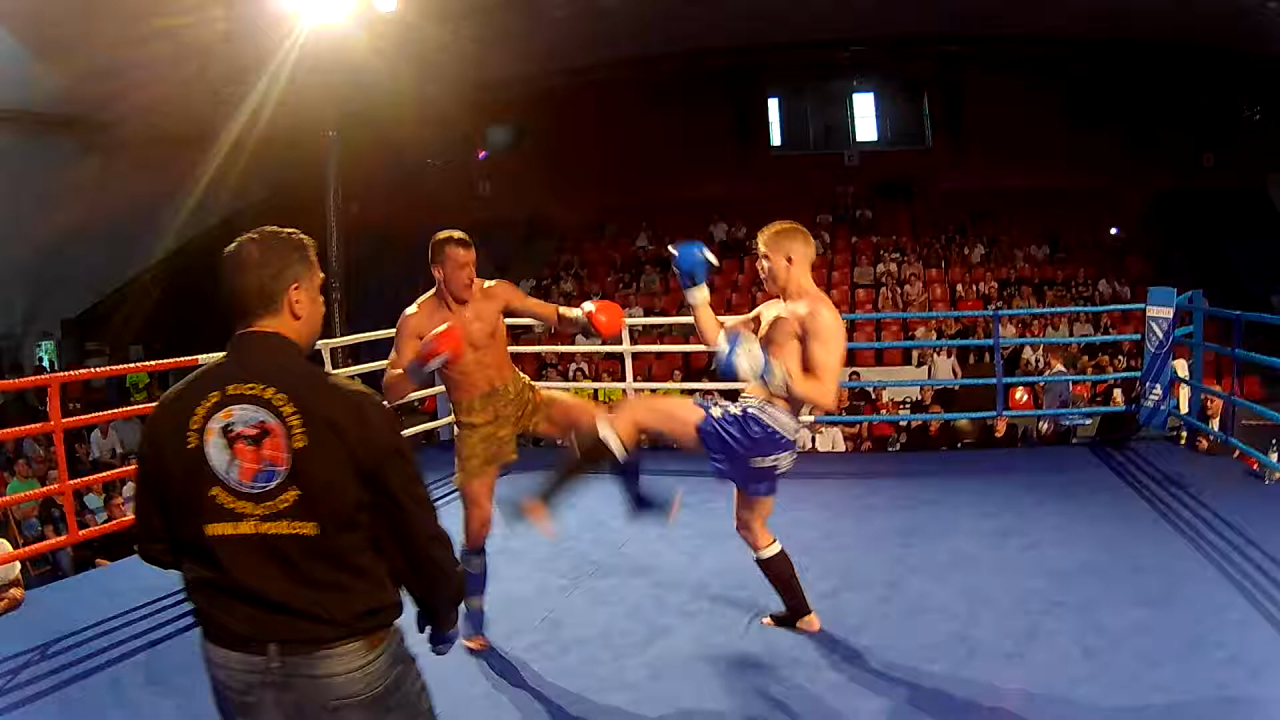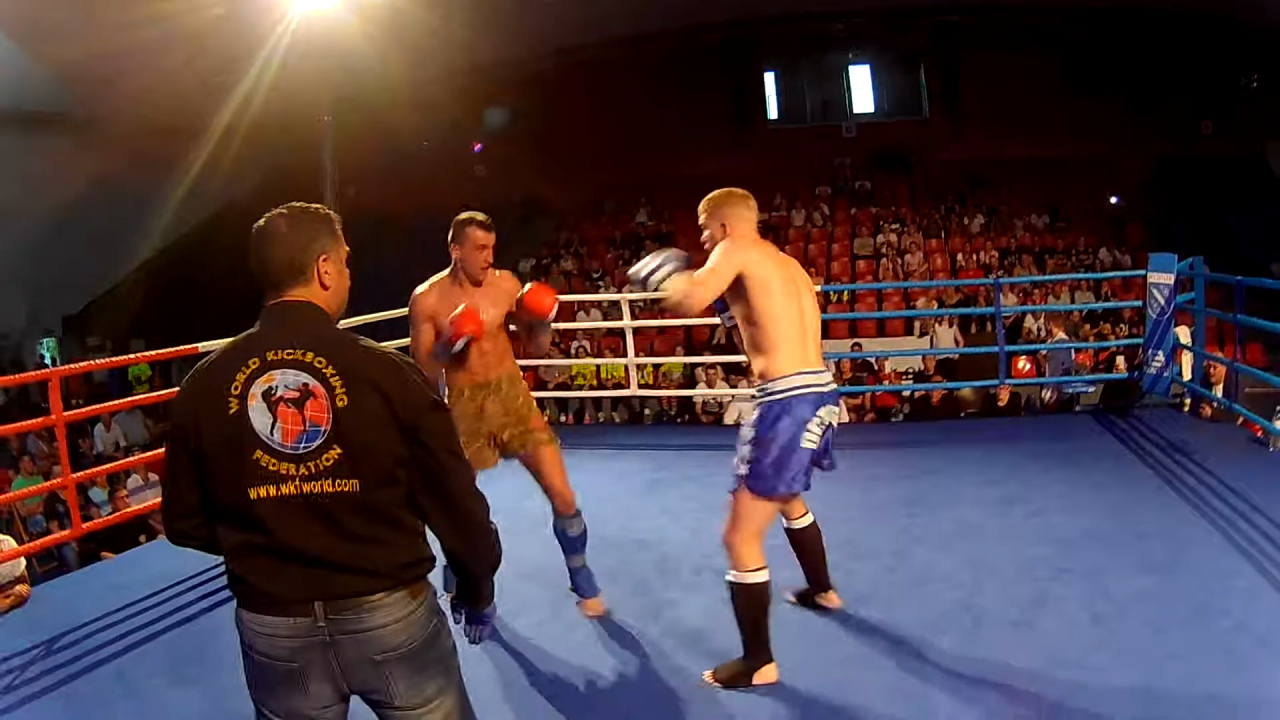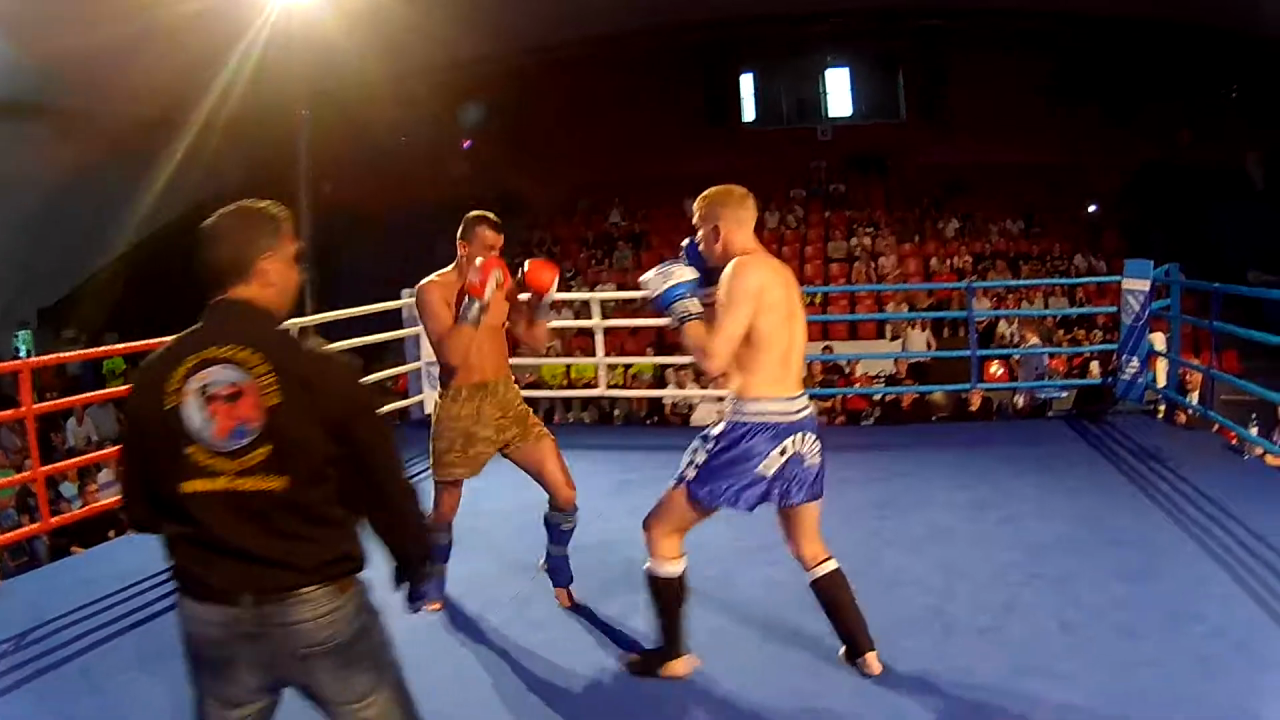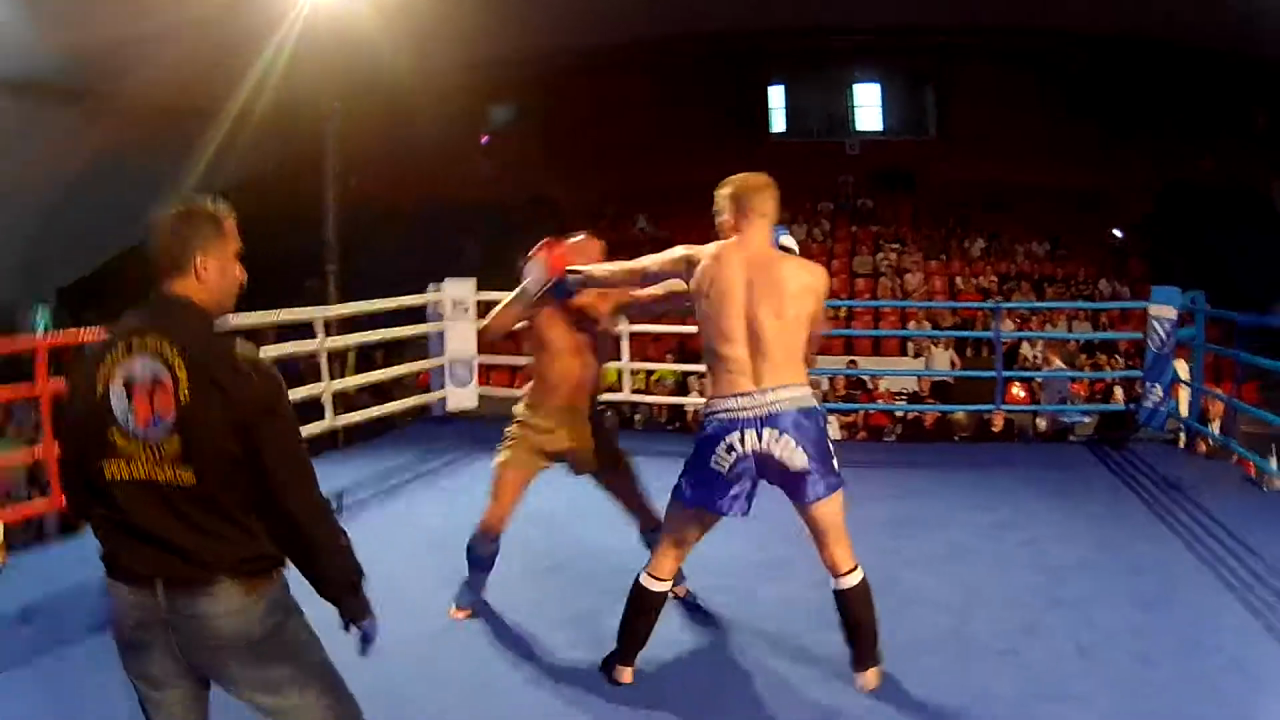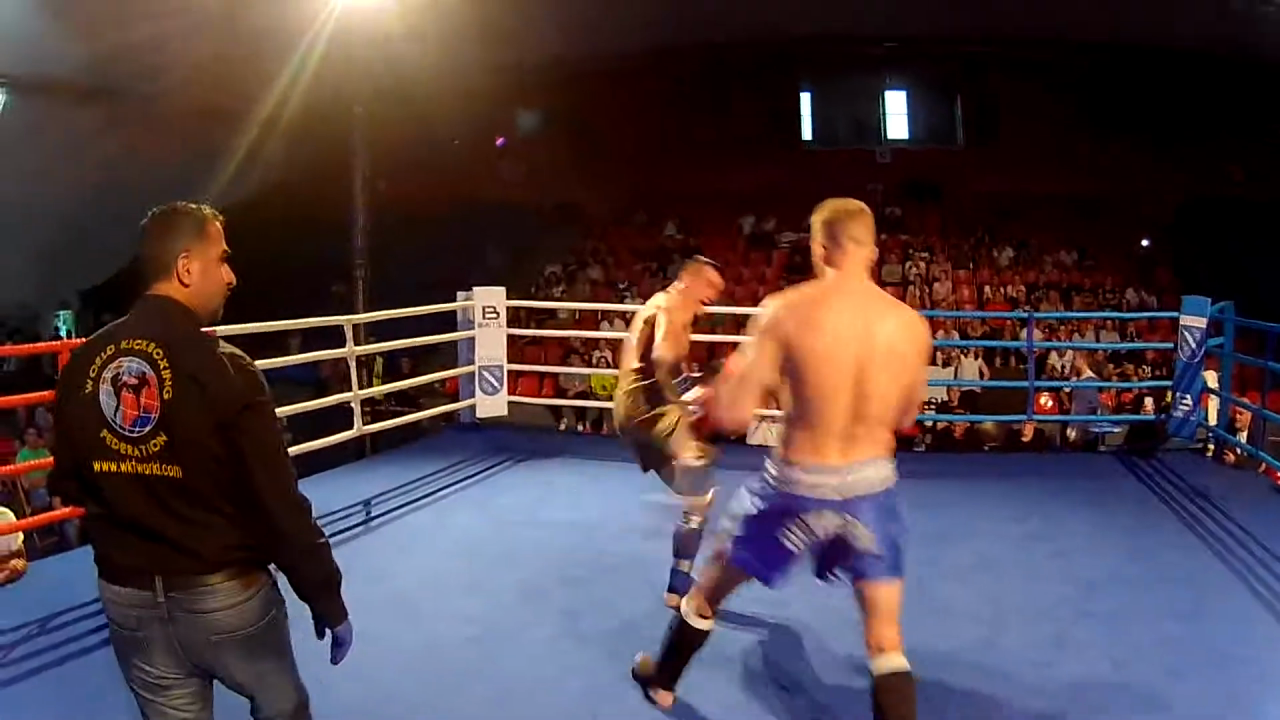
dt=0.3s
person 1, frame 1
left shoulder: (173, 414)
right shoulder: (349, 408)
left elbow: (157, 544)
right elbow: (417, 537)
right wrist: (442, 612)
left hip: (236, 662)
right hip: (352, 660)
person 1, frame 2
left shoulder: (204, 385)
right shoulder: (385, 370)
left elbow: (185, 523)
right elbow: (455, 500)
right wrist: (478, 588)
left hip: (274, 628)
right hip: (390, 615)
person 1, frame 3
left shoulder: (155, 377)
right shoulder: (315, 369)
left elbow: (142, 510)
right elbow: (384, 490)
right wrist: (414, 563)
left hip: (212, 617)
right hip: (318, 609)
person 1, frame 4
left shoulder: (95, 363)
right shoulder: (237, 370)
left elbow: (79, 490)
right elbow: (296, 503)
right wrist: (352, 597)
left hip: (135, 603)
right hip: (233, 601)
person 1, frame 5
left shoulder: (83, 364)
right shoulder: (221, 368)
left elbow: (69, 483)
right elbow: (276, 503)
right wrist: (327, 600)
left hip: (129, 598)
right hip: (227, 596)
person 2, frame 1
left shoulder: (819, 313)
right shoulder: (775, 308)
left elbow: (825, 397)
right elbow: (719, 343)
left wrist: (765, 371)
right wrist: (694, 284)
left hip: (757, 428)
right hip: (769, 437)
left knee: (632, 412)
right knee: (753, 527)
left ankle: (546, 499)
right ankle: (801, 613)
person 2, frame 2
left shoulder: (735, 252)
right shoulder: (786, 266)
left elbow: (689, 299)
left wrist: (659, 274)
right wrist: (732, 313)
left hip: (786, 404)
right hip: (818, 396)
left knee: (740, 538)
right knee: (787, 500)
left ankle: (758, 661)
right ankle: (822, 590)
person 2, frame 3
left shoulder: (744, 270)
right shoulder: (780, 273)
left elbow: (713, 359)
left wrist: (676, 300)
right wrist: (706, 283)
left hip: (753, 427)
right hip: (796, 422)
left knee: (662, 531)
right knee: (810, 549)
left ankle: (671, 653)
right ankle: (864, 650)
person 2, frame 4
left shoulder: (700, 259)
right shoulder: (810, 274)
left elbow: (625, 273)
left wrist: (577, 274)
left hip: (728, 425)
right hip: (794, 416)
left knee: (670, 548)
right knee: (837, 551)
left ankle: (624, 660)
right ankle: (867, 664)
person 2, frame 5
left shoulder: (785, 312)
right shoulder: (912, 325)
left elbow: (725, 413)
left hip: (794, 487)
right hip: (872, 488)
left knee: (715, 588)
right knee: (886, 645)
left ankle: (663, 678)
person 3, frame 1
left shoulder: (495, 292)
right shoulder: (416, 319)
left elbow: (552, 315)
right elbow: (392, 388)
left wrist: (583, 316)
right wrist: (425, 365)
left hip: (517, 397)
right hip: (475, 417)
left knee: (601, 420)
right knee: (477, 529)
left ankle: (637, 496)
right ankle: (473, 615)
person 3, frame 2
left shoulder: (505, 284)
right shoulder: (426, 299)
left elbow: (537, 348)
right elbow: (422, 370)
left wrist: (543, 320)
right wrist: (448, 346)
left hip: (512, 397)
right hip: (464, 406)
left knee: (562, 495)
left ankle: (581, 578)
person 3, frame 3
left shoulder: (503, 280)
right shoulder: (433, 289)
left elbow: (534, 341)
right elbow: (452, 355)
left wrist: (542, 299)
right wrist: (473, 299)
left hip: (507, 402)
right hip: (459, 410)
left knee: (564, 494)
right knee: (445, 511)
left ankle: (559, 567)
right ankle: (433, 579)
person 3, frame 4
left shoulder: (605, 297)
right shoulder: (539, 297)
left elbow: (653, 295)
right elbow: (489, 334)
right wrist: (532, 286)
left hip: (585, 418)
right hip: (537, 419)
left knee: (639, 506)
right knee: (494, 519)
right ankle: (473, 586)
person 3, frame 5
left shoulder: (675, 316)
right shoulder: (672, 306)
right elbow: (663, 354)
right wrist: (692, 390)
left hip: (653, 406)
right hip: (646, 400)
left knee: (697, 496)
left ankle: (678, 584)
